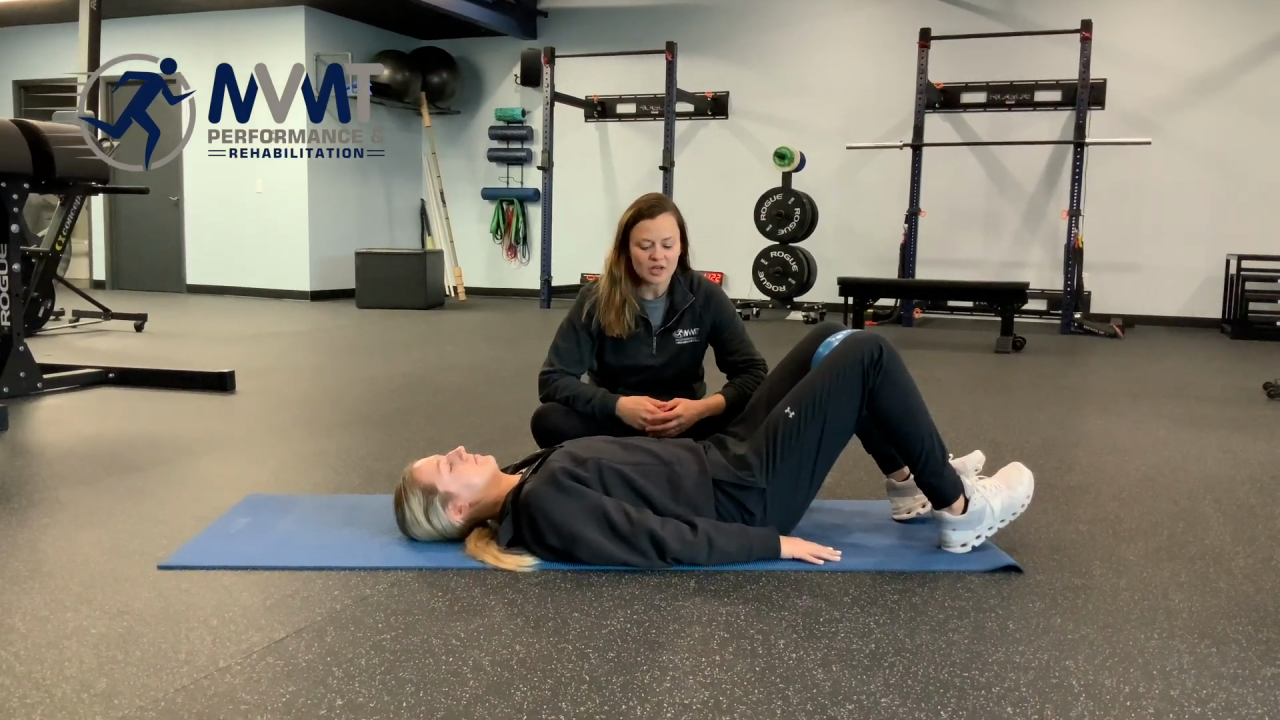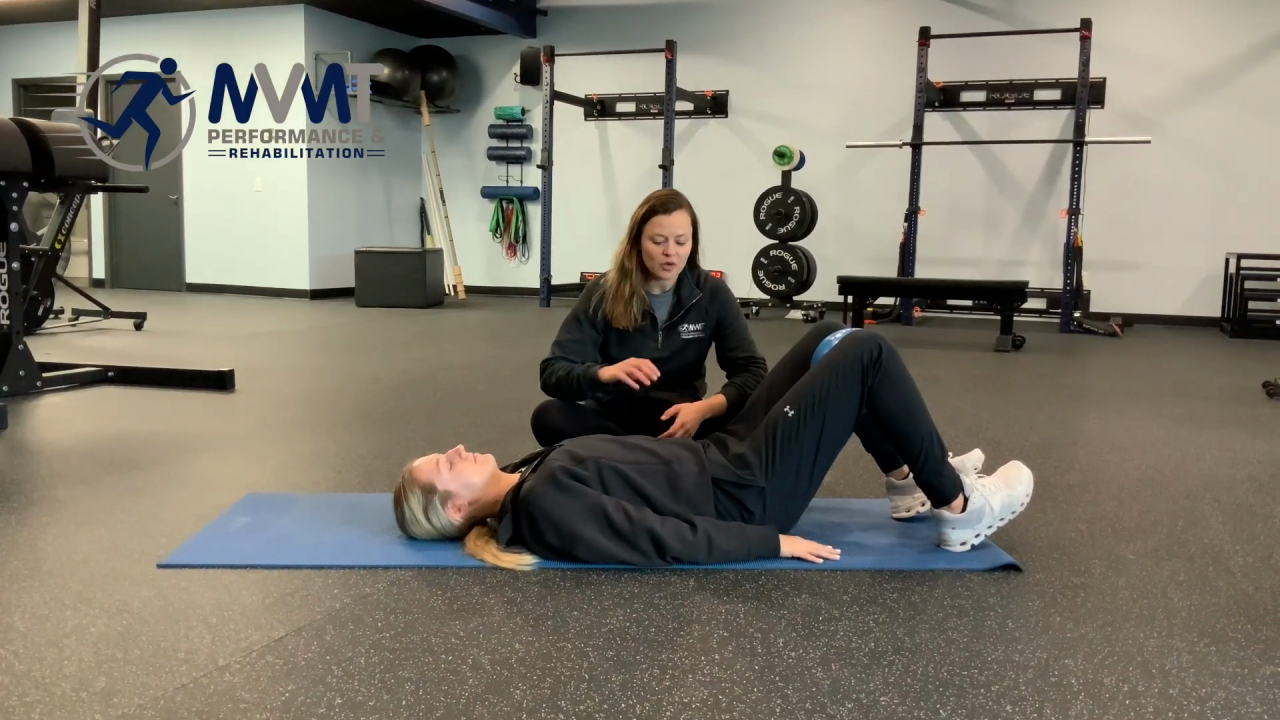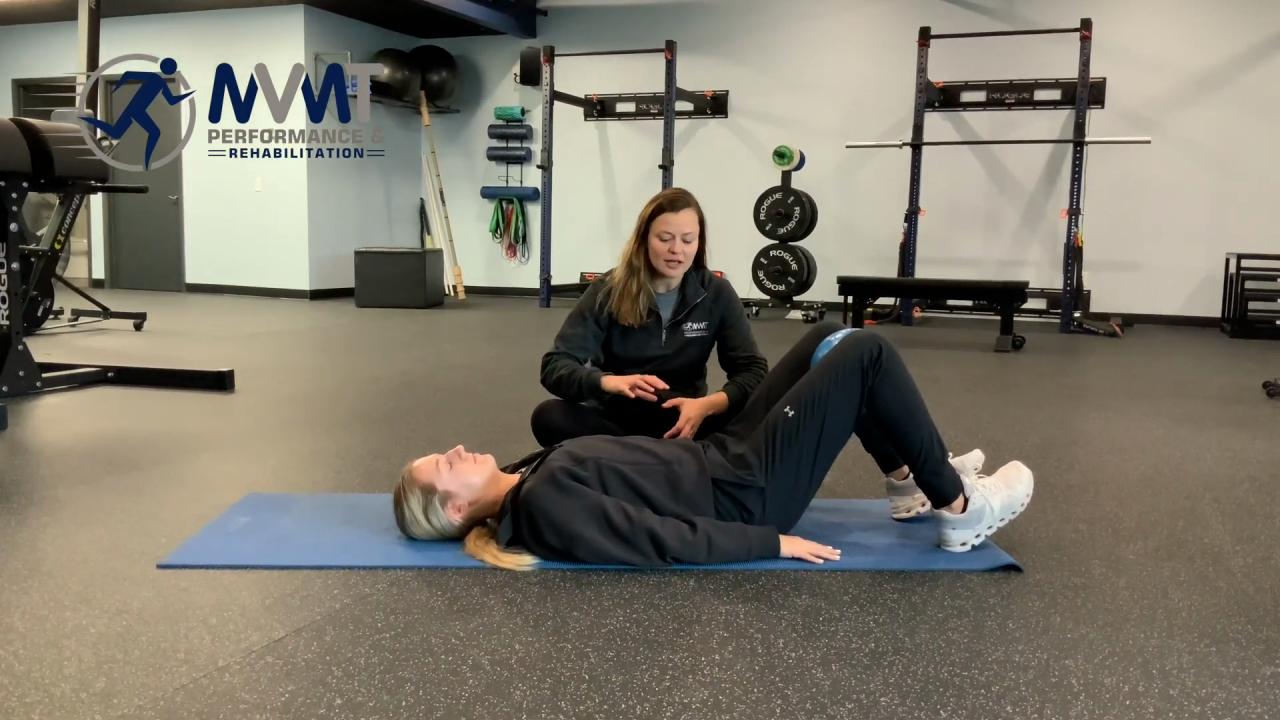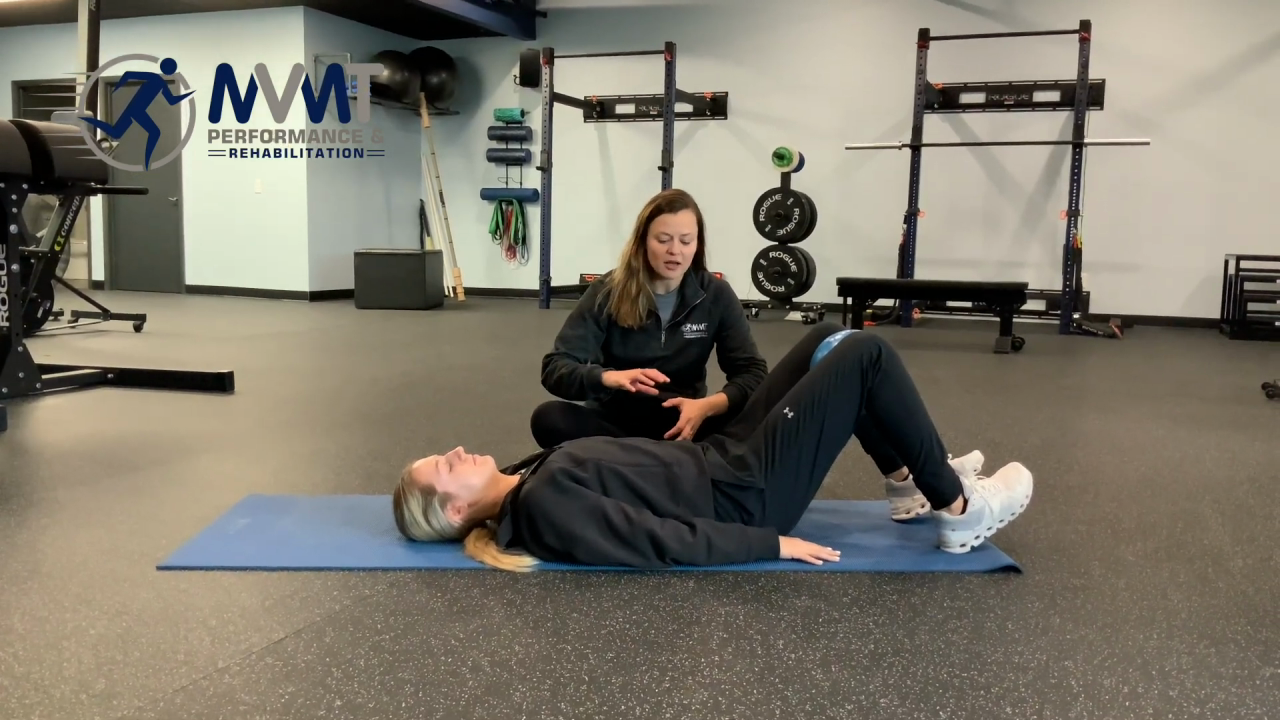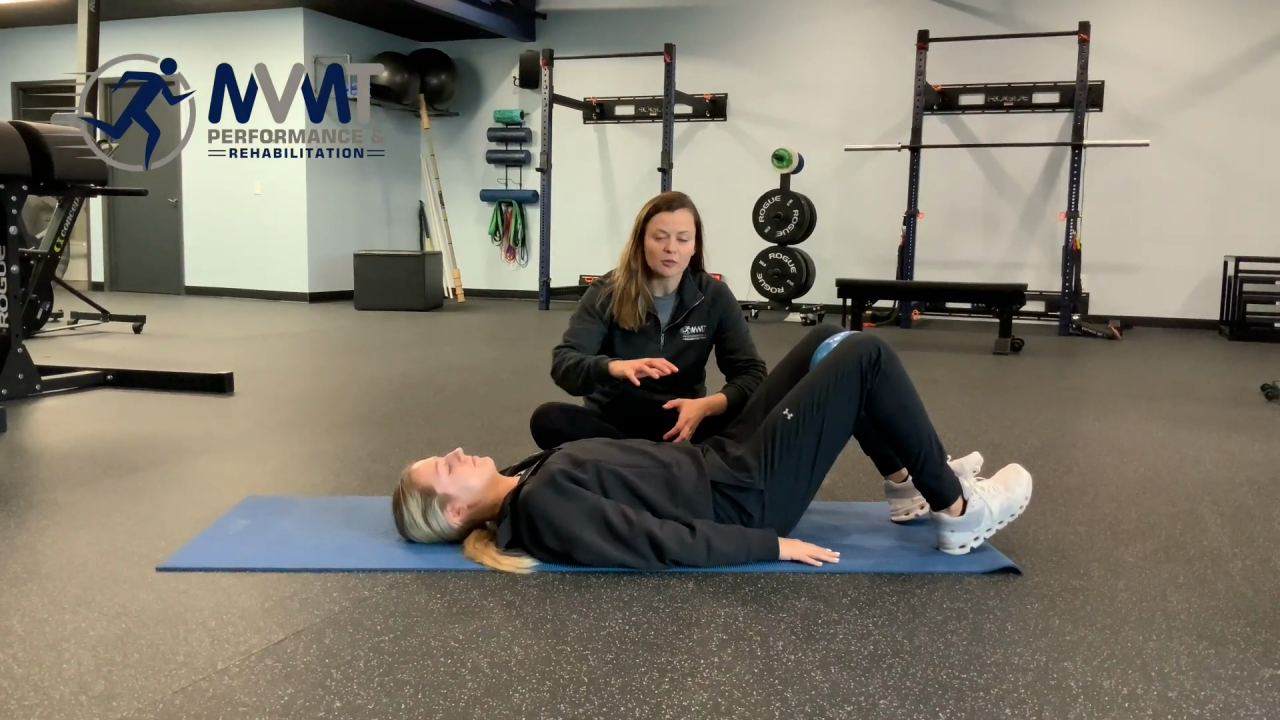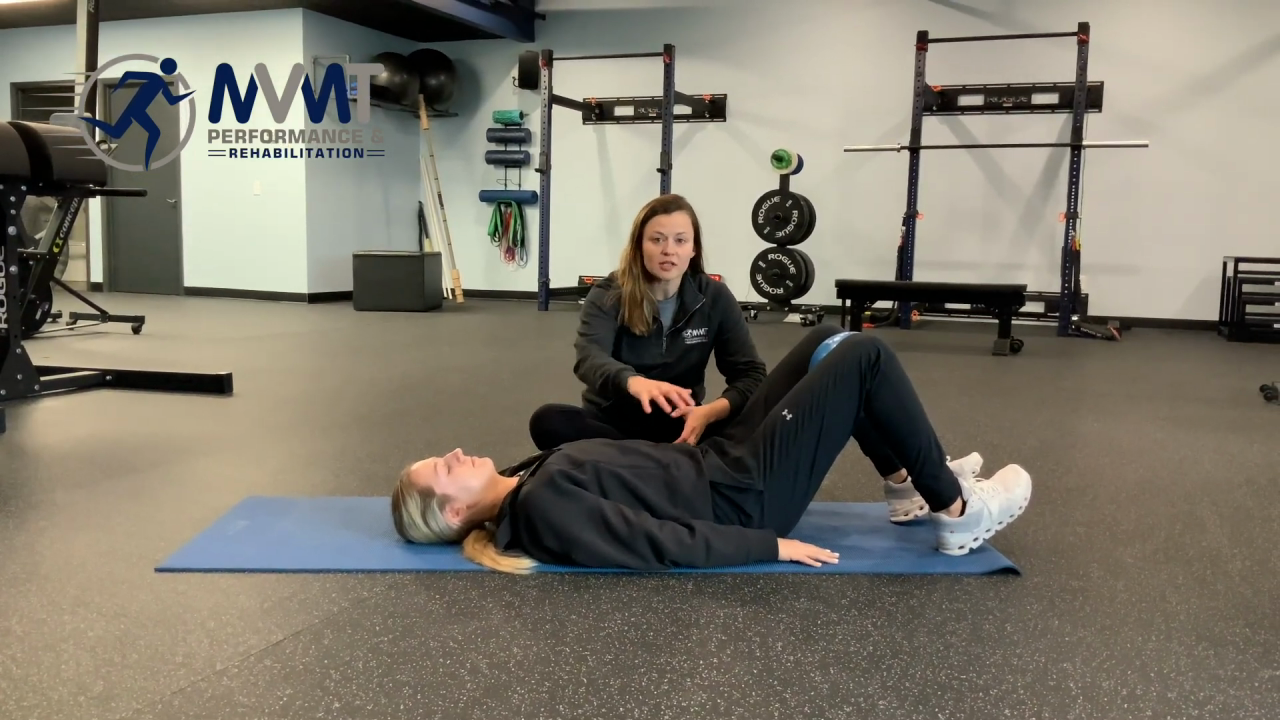
dt=0.3s
person 1, frame 1
left shoulder: (530, 476)
right shoulder: (544, 506)
right elbow: (668, 541)
right wrist: (775, 543)
left hip: (722, 460)
right hip: (748, 495)
left knee: (834, 336)
right knee: (868, 354)
left ankle: (918, 481)
right ankle: (959, 510)
person 1, frame 2
left shoulder: (527, 477)
right shoulder: (543, 505)
right elbow: (668, 540)
right wrist: (774, 543)
left hip: (719, 458)
right hip: (746, 494)
left knee: (832, 335)
right knee: (867, 354)
left ankle: (914, 479)
right ankle: (957, 509)
person 1, frame 3
left shoulder: (528, 476)
right shoulder: (543, 505)
right elbow: (667, 540)
right wrist: (774, 542)
left hip: (721, 460)
right hip: (747, 494)
left knee: (832, 336)
right knee: (868, 353)
left ankle: (914, 480)
right ankle: (959, 509)
person 1, frame 4
left shoulder: (529, 477)
right shoulder: (544, 507)
right elbow: (668, 542)
right wrist: (775, 544)
left hip: (719, 460)
right hip: (747, 495)
left knee: (832, 336)
right knee: (867, 355)
left ankle: (914, 481)
right ankle: (958, 510)
person 1, frame 5
left shoulder: (527, 480)
right shoulder: (542, 510)
right elbow: (668, 544)
right wrist: (774, 545)
left hip: (721, 464)
right hip: (746, 496)
left knee: (832, 340)
right knee: (867, 357)
left ankle: (914, 482)
right ankle: (958, 513)
person 1, frame 6
left shoulder: (527, 479)
right shoulder: (542, 508)
right elbow: (666, 542)
right wrist: (773, 546)
left hip: (719, 463)
right hip: (745, 496)
left knee: (831, 341)
right knee: (865, 356)
left ankle: (914, 482)
right ankle: (956, 511)
person 2, frame 1
left shoulder: (706, 297)
right shoulder: (597, 298)
left elbow: (753, 373)
right elbow: (553, 380)
left wrist: (703, 407)
right wrist: (617, 403)
left hip: (682, 425)
right hip: (614, 424)
right knee: (547, 420)
person 2, frame 2
left shoulder: (712, 293)
right shoulder: (604, 293)
left elbow: (753, 371)
right elbow: (552, 372)
left wrist: (704, 409)
right wrist: (604, 372)
left hip: (682, 422)
right hip: (613, 420)
right knee: (547, 417)
person 2, frame 3
left shoulder: (716, 293)
right shoulder: (608, 291)
left elbow: (754, 371)
right elbow: (554, 367)
left wrist: (706, 405)
right wrist: (608, 381)
left hip: (682, 421)
right hip: (614, 419)
right knee: (547, 417)
person 2, frame 4
left shoulder: (716, 294)
right shoulder: (608, 292)
left elbow: (753, 372)
right elbow: (554, 367)
left wrist: (706, 406)
right wrist: (609, 377)
left hip: (681, 423)
right hip: (613, 420)
right knee: (547, 418)
person 2, frame 5
left shoulder: (714, 296)
right shoulder: (606, 294)
left elbow: (752, 373)
right elbow: (565, 363)
left wrist: (705, 406)
right wrist: (616, 367)
left hip: (681, 423)
right hip: (612, 421)
right knee: (547, 419)
person 2, frame 6
left shoulder: (714, 297)
right shoulder: (608, 296)
left elbow: (752, 374)
right elbow: (590, 358)
left wrist: (709, 413)
right wrist: (634, 382)
left hip: (680, 428)
right hip: (612, 423)
right knee: (547, 421)
